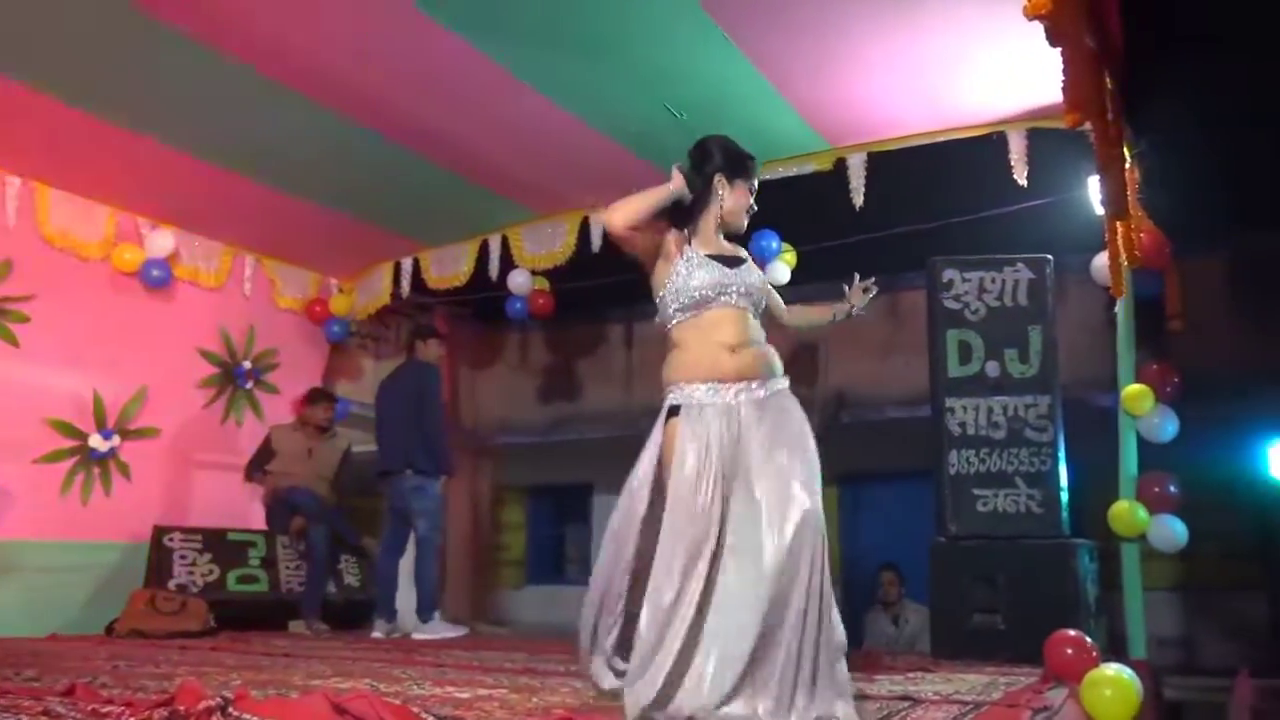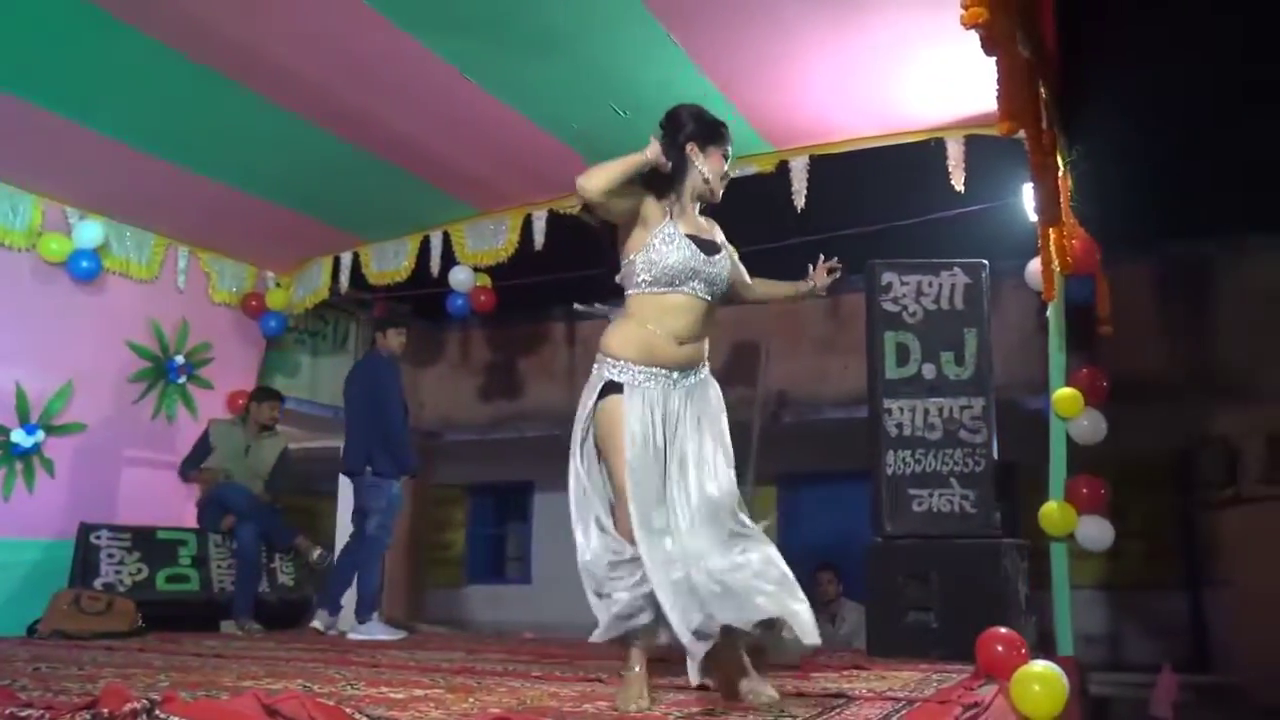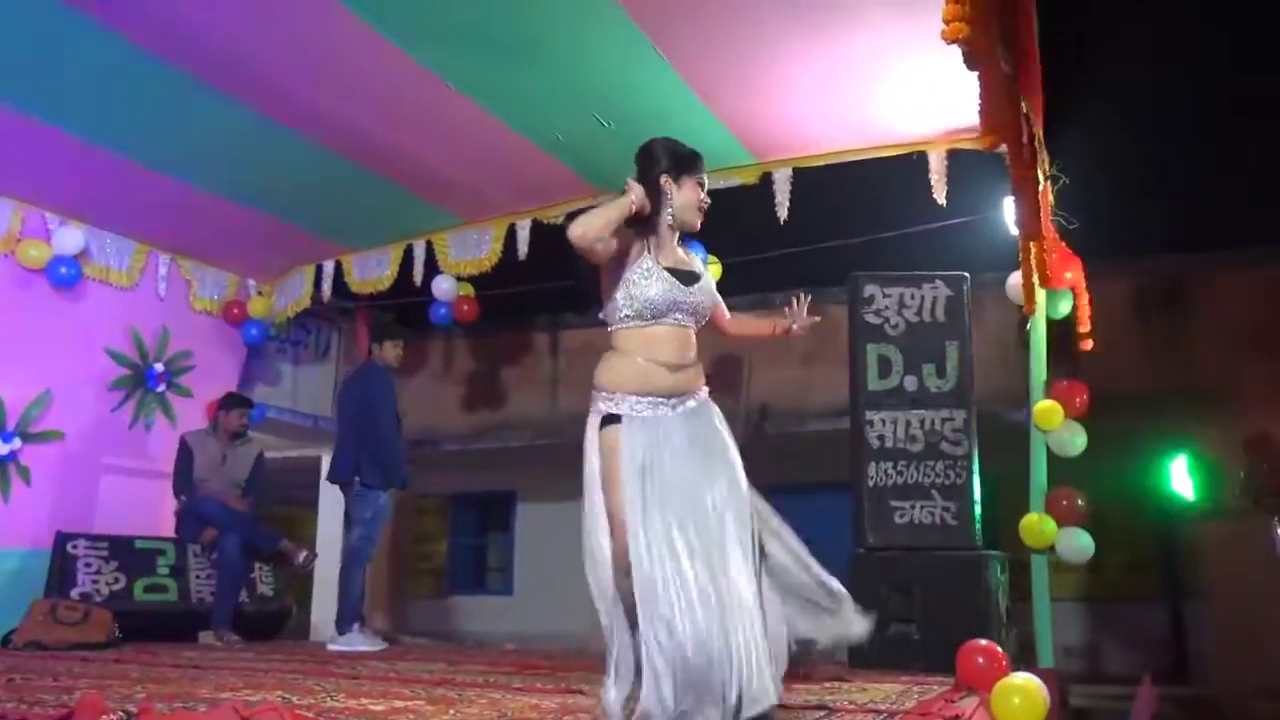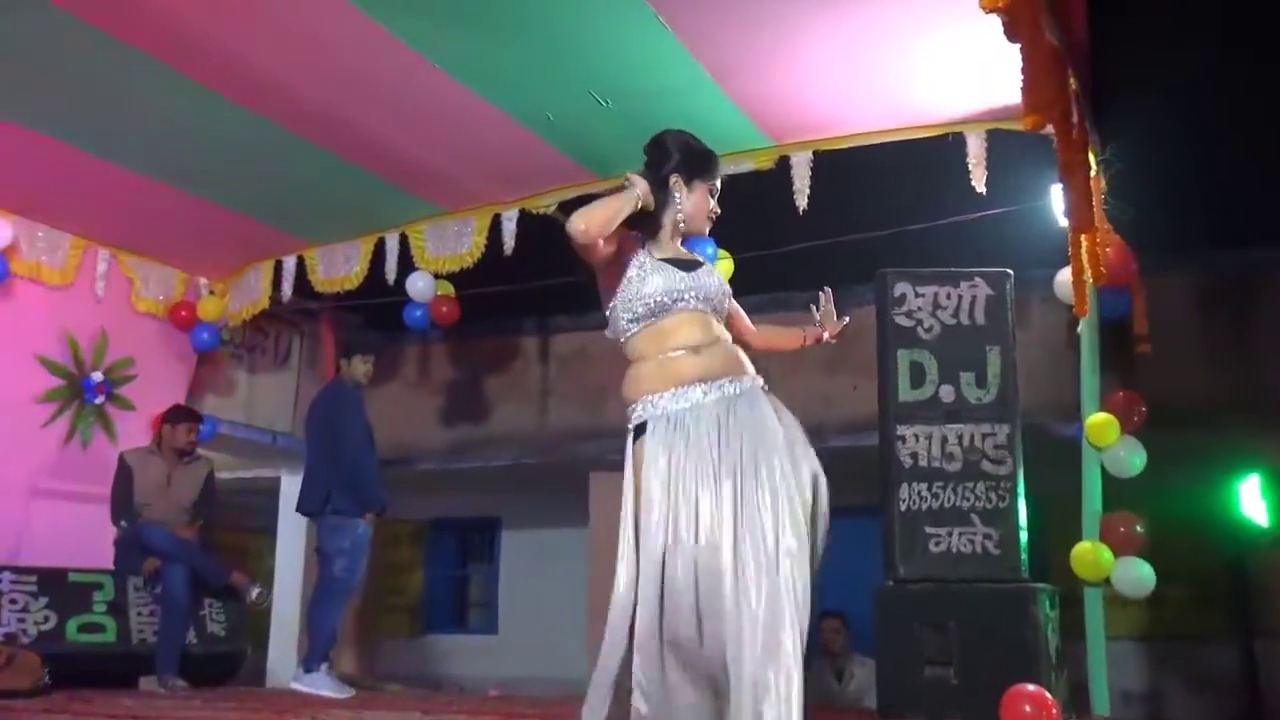
dt=0.7s
person 1, frame 1
left shoulder: (742, 258)
right shoulder: (667, 244)
left elbow: (785, 315)
right elbow: (614, 222)
left wrist: (844, 308)
right wrist: (674, 189)
left hip: (768, 403)
right hip: (697, 410)
left knee: (790, 532)
right knee: (683, 542)
person 1, frame 2
left shoulder: (713, 231)
right shoulder: (645, 211)
left elbow: (746, 286)
right elbow: (589, 189)
left wrist: (805, 287)
right wrist: (650, 158)
left hip: (691, 387)
right hip: (628, 381)
left knee: (712, 505)
right knee: (638, 520)
left ankle: (729, 652)
right ankle: (635, 657)
person 1, frame 3
left shoulder: (693, 263)
right shoulder: (626, 248)
left elbow: (727, 321)
right elbow: (581, 235)
left wrist: (786, 325)
right wrist: (633, 200)
left hip: (692, 413)
right hip: (628, 414)
left knee: (720, 535)
right knee: (639, 550)
person 1, frame 4
left shoulder: (701, 266)
right shoulder: (624, 250)
left elbow: (749, 334)
right elbow: (581, 229)
left wrist: (814, 334)
right wrist: (636, 196)
left hip: (741, 408)
right hip: (664, 422)
left knee: (762, 553)
right knee: (664, 571)
person 2, frame 1
left shoulder: (390, 381)
right shoulder: (427, 374)
left elbow: (381, 429)
right elbow: (434, 424)
right wrist: (444, 467)
left hip: (392, 472)
right hip: (420, 472)
left knee: (391, 545)
right knee: (428, 543)
left ankle: (384, 619)
right ankle: (428, 619)
person 2, frame 2
left shoulder: (359, 370)
right shoulder: (384, 368)
right elbow: (393, 421)
right wrist: (407, 464)
left hip: (361, 464)
right hip: (382, 467)
left knee: (360, 538)
right knee: (375, 541)
left ankle: (327, 610)
right ankle: (366, 620)
person 2, frame 3
left shoulder: (356, 379)
right shoulder: (378, 379)
right elbow: (385, 433)
right wrist: (397, 477)
left hip: (354, 474)
right hip: (371, 477)
left knee: (356, 551)
right knee: (359, 552)
left ankle: (352, 625)
right ankle: (346, 631)
person 2, frame 4
left shoulder: (326, 399)
right shoulder: (346, 398)
right elbow: (355, 453)
right wrist: (371, 502)
left hip: (327, 503)
right hip: (345, 505)
left knee: (330, 584)
right knee: (344, 583)
left ankle: (317, 670)
right ankle: (313, 668)
person 3, frame 1
left shoulder: (340, 445)
right shoulder: (279, 435)
right elbow: (251, 470)
left wrist: (308, 514)
right wrist: (270, 482)
left hip: (320, 514)
right hip: (284, 512)
left knee: (319, 532)
right knee: (297, 495)
left ankle: (311, 615)
right ankle: (361, 542)
person 3, frame 2
left shoulder: (278, 445)
right shoulder: (218, 430)
left elbow: (274, 493)
right elbow: (185, 470)
left wrist: (238, 514)
right wrist: (209, 477)
left hip: (250, 514)
right hip: (216, 508)
left knee: (249, 531)
right knee: (229, 491)
left ankle: (243, 615)
right ankle: (299, 542)
person 3, frame 3
left shoulder: (253, 451)
right shoulder: (192, 441)
left elbow: (254, 499)
right elbow: (182, 489)
left wrist: (219, 526)
right wrist: (225, 501)
left hip: (231, 524)
right hip: (195, 519)
left knee: (232, 541)
right knee: (207, 505)
left ankle: (221, 627)
right ankle: (285, 546)
person 3, frame 4
left shoulder: (202, 469)
right shoulder: (132, 460)
left elbow: (205, 523)
right elbow: (120, 515)
left wrist: (163, 555)
right wrist: (171, 531)
left hip: (176, 553)
right hip: (136, 549)
left knee: (178, 573)
right knee: (152, 533)
left ankle: (167, 672)
right ankle: (236, 580)
